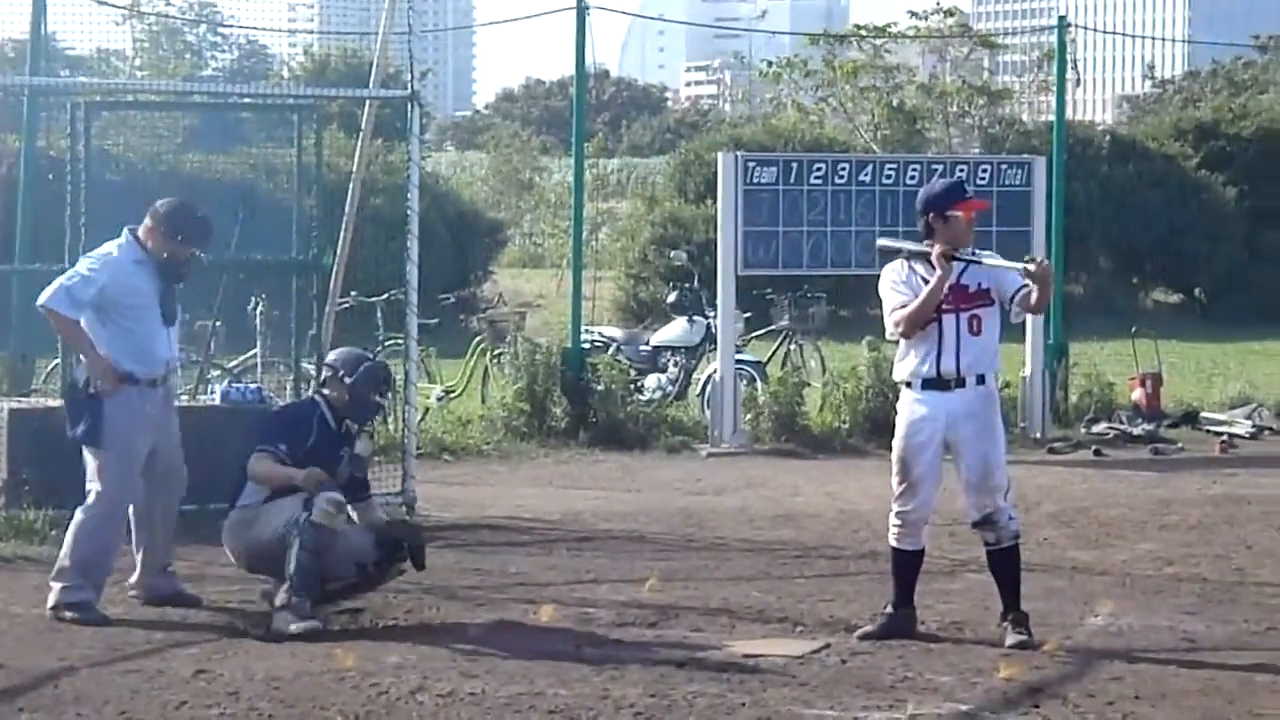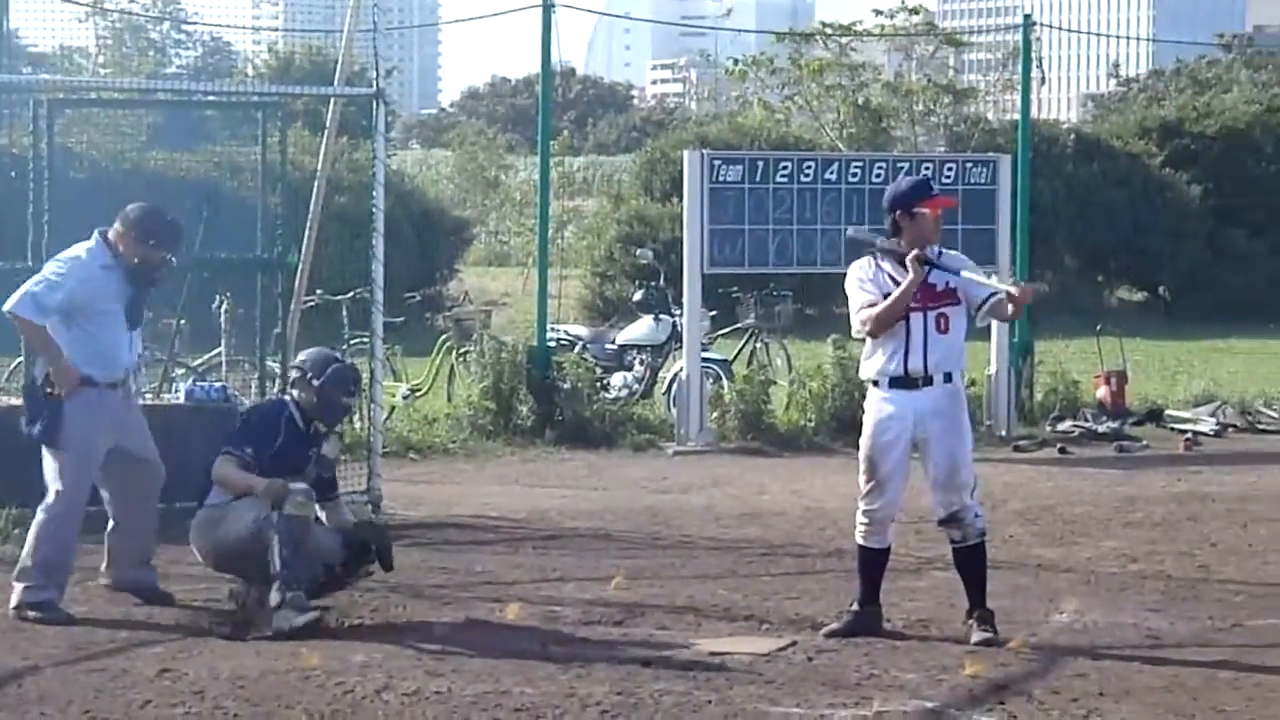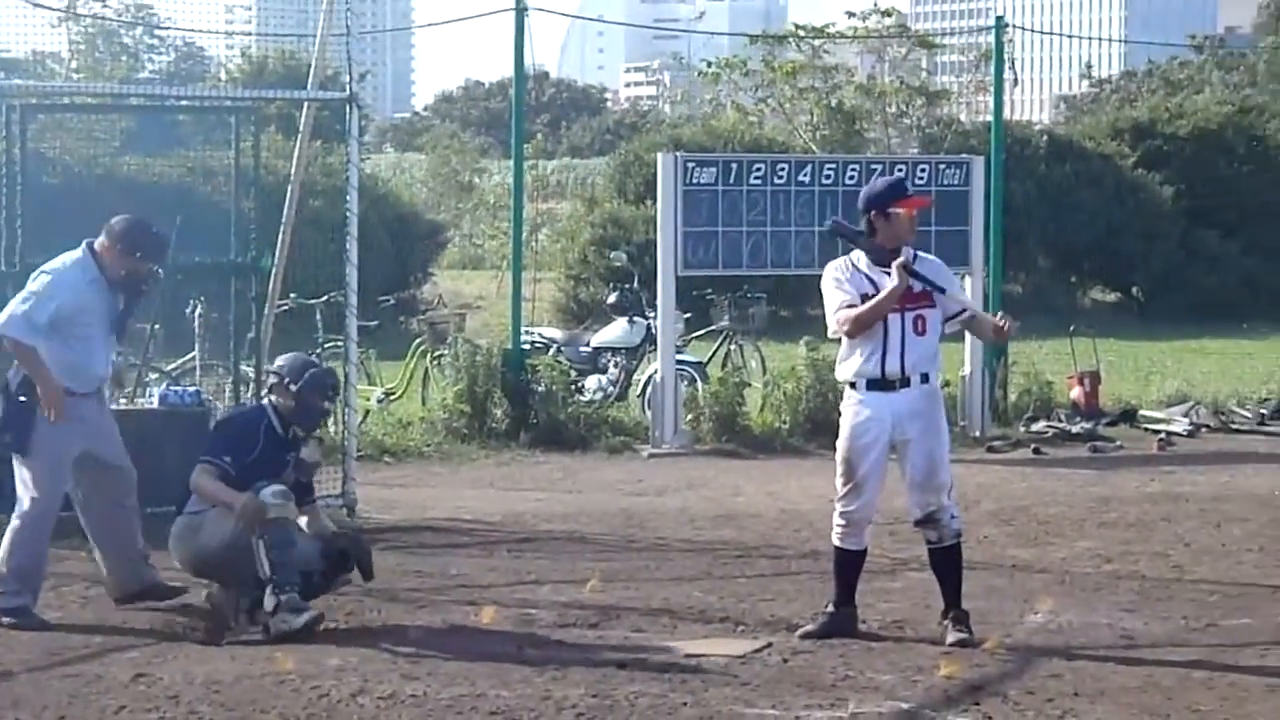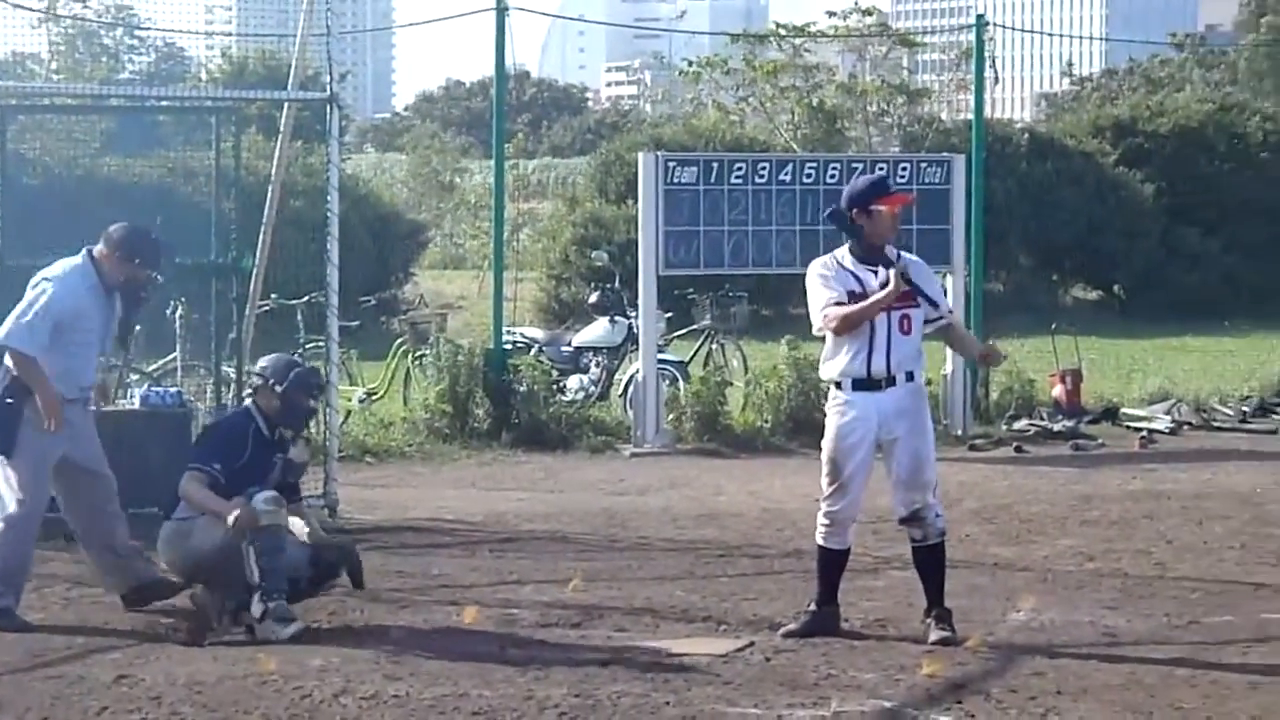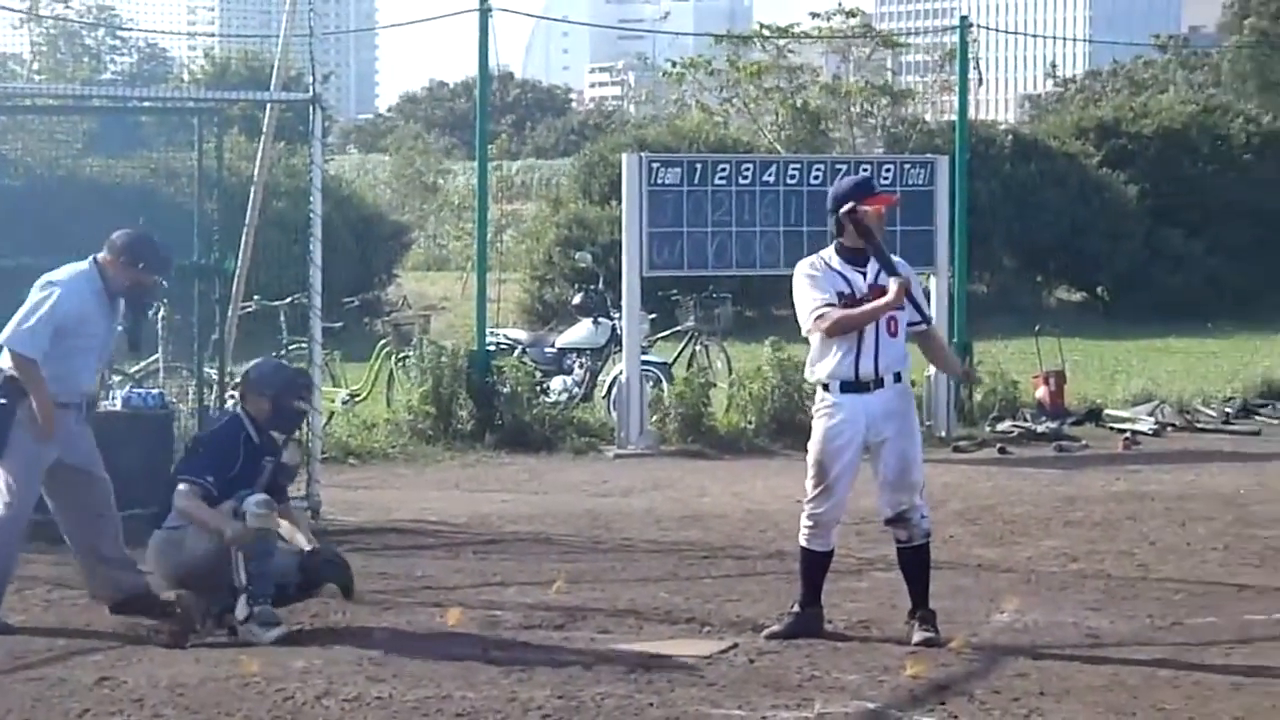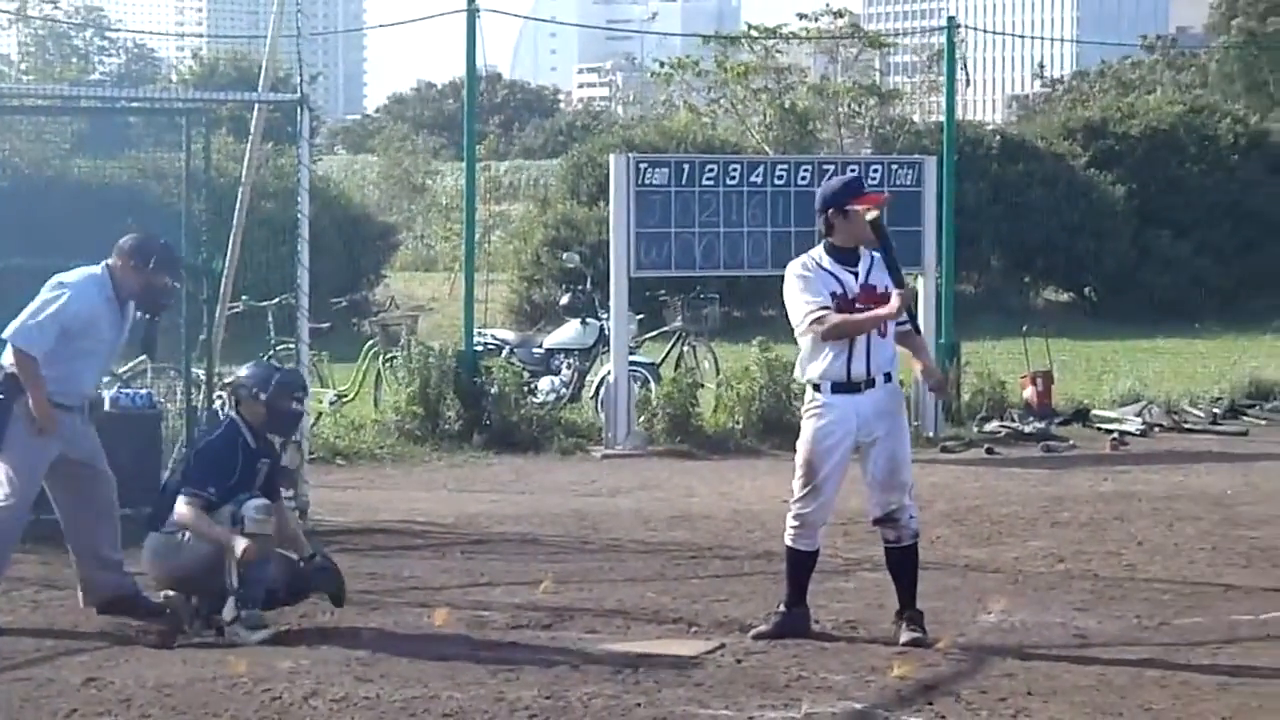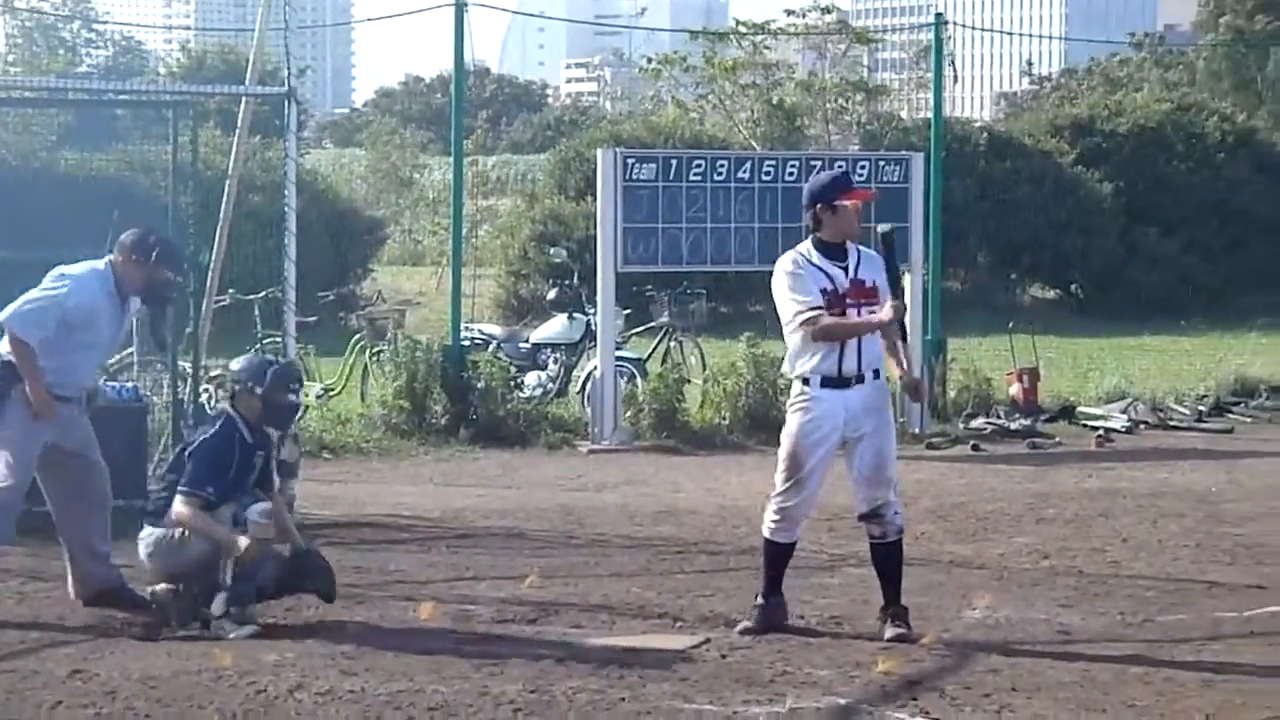
dt=0.1s
person 1, frame 1
left shoulder: (988, 268)
right shoulder: (899, 272)
left elbow: (1029, 305)
right elbow: (904, 326)
left wrist: (1043, 283)
right wrist: (939, 279)
left hip: (975, 399)
right hip: (920, 402)
left knee: (993, 508)
right knee: (908, 510)
left ankle: (1013, 615)
right ankle: (901, 611)
person 1, frame 2
left shoulder: (956, 266)
right shoulder: (865, 270)
left elbow: (996, 309)
right elbow: (872, 325)
left wrist: (1016, 303)
right wrist: (910, 281)
left hip: (942, 397)
right hip: (887, 400)
left knee: (960, 506)
right knee: (875, 508)
left ankle: (979, 613)
right ankle: (867, 609)
person 1, frame 3
left shoulder: (930, 268)
right shoulder: (841, 272)
left elbow: (963, 319)
right elbow: (849, 325)
left wrist: (994, 329)
right wrist: (894, 291)
left hip: (920, 397)
right hip: (865, 401)
left knee: (936, 507)
right knee: (851, 510)
left ankle: (954, 614)
right ankle: (842, 610)
person 1, frame 4
left shoulder: (914, 268)
right shoulder: (825, 270)
left elbow: (944, 323)
right elbow: (837, 323)
left wrist: (976, 349)
right wrist: (887, 294)
left hip: (905, 396)
right hip: (851, 401)
left knee: (921, 505)
right knee: (836, 509)
left ankle: (937, 612)
right ankle: (825, 609)
person 1, frame 5
left shoulder: (896, 268)
right shoulder: (813, 271)
left elbow: (919, 327)
right elbow: (831, 325)
left wrist: (950, 362)
right wrist: (885, 303)
left hip: (893, 398)
right hip: (839, 402)
left knee: (907, 507)
right knee: (820, 509)
left ankle: (921, 614)
right ankle: (807, 610)
person 1, frame 6
left shoulder: (883, 267)
right shoulder: (804, 271)
left elbow: (903, 329)
right elbow: (825, 328)
left wrist: (929, 368)
right wrist: (884, 312)
left hip: (883, 398)
right hip: (829, 402)
left knee: (896, 507)
right knee: (808, 509)
left ankle: (909, 614)
right ankle: (794, 610)
person 1, frame 7
left shoulder: (872, 262)
right shoulder: (793, 267)
right elbow: (813, 329)
left wrist: (904, 369)
right wrist: (875, 320)
left hip: (870, 394)
right hip: (817, 397)
left knee: (882, 504)
right knee: (789, 501)
left ankle: (893, 609)
right ankle: (769, 602)
person 2, frame 1
left shoulder: (160, 270)
right shoulder: (109, 263)
right elbow: (54, 304)
left wrist: (170, 369)
right wrist: (94, 359)
left hip: (158, 393)
right hip: (117, 396)
left knee: (165, 487)
right knee: (109, 495)
left ankle: (154, 581)
right ankle: (71, 594)
person 2, frame 2
left shoulder: (128, 273)
right shoulder: (76, 266)
right elbow: (21, 310)
left wrist: (128, 369)
right wrist: (59, 364)
left hip: (118, 393)
right hip: (77, 397)
left knee: (144, 477)
right knee: (67, 495)
left ankle: (132, 570)
right ankle: (34, 594)
person 2, frame 3
left shoulder: (111, 283)
right shoulder: (61, 278)
left wrist: (102, 382)
right wrist: (45, 383)
left hip: (88, 401)
right hip: (46, 404)
left knee: (115, 485)
right knee: (41, 502)
left ankle: (132, 578)
person 2, frame 4
left shoulder: (108, 290)
right shoulder: (61, 284)
left wrist: (91, 391)
right wrist: (44, 394)
left hip: (74, 406)
right hip: (34, 409)
left knee: (98, 493)
left ankle: (134, 578)
person 2, frame 5
left shoulder: (114, 298)
right shoulder: (68, 289)
left wrist: (86, 397)
right wrist: (41, 401)
left hip: (70, 411)
left knee: (93, 499)
left ankle: (123, 589)
person 2, frame 6
left shoulder: (122, 303)
right shoulder: (76, 292)
left wrist: (88, 399)
right wrist: (39, 399)
left hip: (72, 413)
left knee: (97, 496)
left ankle: (110, 590)
person 2, frame 7
left shoulder: (125, 299)
right shoulder: (77, 285)
left wrist: (87, 388)
right wrist: (34, 384)
left hip: (67, 403)
left knee: (88, 487)
left ankle: (96, 581)
person 3, frame 1
left shoulder: (350, 440)
right shoulder: (300, 416)
left elbow: (364, 506)
right elbow: (256, 467)
left wrist: (389, 529)
right wrist: (298, 475)
left hip: (298, 538)
right hip: (249, 530)
left knee: (389, 551)
right knee: (326, 500)
left ankle: (300, 597)
right ankle: (292, 602)
person 3, frame 2
left shoulder: (318, 440)
right shoulder: (267, 417)
left elbow: (331, 506)
right elbow: (220, 471)
left wrist: (357, 529)
right wrist: (259, 484)
left hip: (261, 538)
right hip: (216, 529)
left knee: (356, 552)
right knee: (295, 494)
left ankle: (259, 595)
right ankle: (287, 602)
person 3, frame 3
left shoulder: (295, 443)
right shoulder: (245, 424)
left elbow: (307, 509)
right elbow: (199, 478)
left wrist: (335, 537)
right wrist: (238, 500)
left hip: (242, 549)
right hip: (195, 536)
left knee: (334, 560)
right knee: (273, 498)
left ankle: (241, 601)
right ankle: (282, 605)
person 3, frame 4
left shoulder: (282, 444)
right shoulder: (233, 428)
left elbow: (294, 509)
right elbow: (188, 487)
left wrist: (323, 543)
right wrist: (228, 510)
left hip: (230, 551)
right hip: (184, 540)
left knee: (323, 565)
right knee: (264, 501)
left ankle: (225, 602)
right ankle: (270, 610)
person 3, frame 5
left shoulder: (268, 446)
right shoulder: (223, 437)
left elbow: (283, 508)
right elbow: (182, 498)
left wrist: (314, 551)
right wrist: (227, 527)
left hip: (215, 554)
right hip: (174, 548)
left knee: (308, 574)
right knee: (255, 505)
left ankle: (211, 605)
right ankle: (252, 614)
person 3, frame 6
left shoulder: (263, 448)
right shoulder: (221, 444)
left elbow: (277, 509)
right elbow: (184, 511)
left wrist: (310, 557)
right wrist: (234, 542)
left hip: (209, 556)
right hip: (169, 551)
left knee: (301, 579)
right knee: (253, 508)
left ankle: (199, 606)
right ankle: (241, 616)
person 3, frame 7
left shoulder: (258, 439)
right shoulder: (217, 441)
left elbow: (272, 499)
right elbow: (182, 511)
left wrist: (301, 551)
right wrist: (235, 539)
left hip: (200, 545)
right hip: (165, 544)
right knee: (256, 514)
left ankle: (185, 599)
right ankle: (225, 611)
